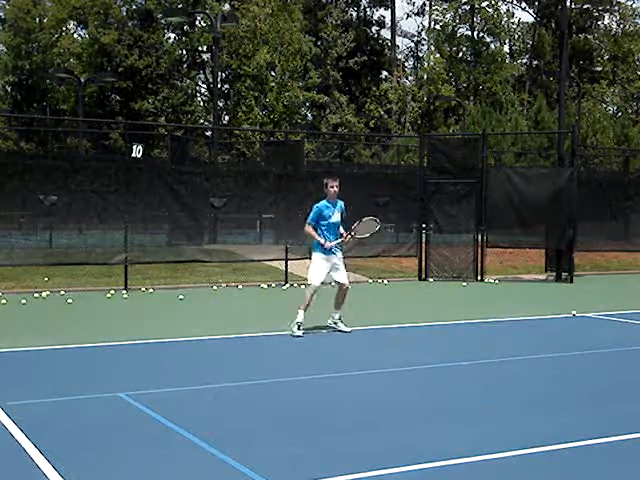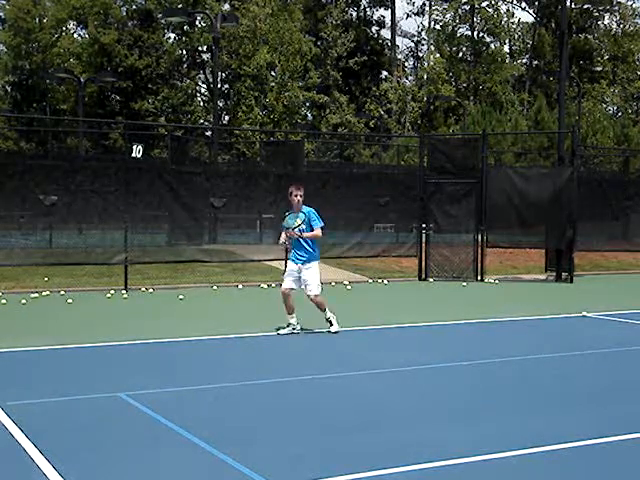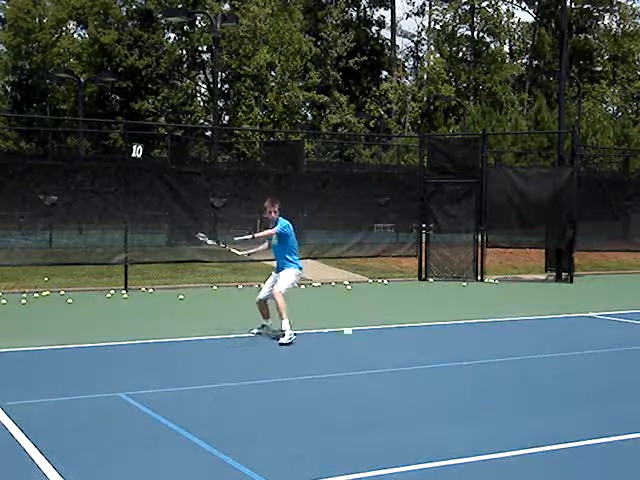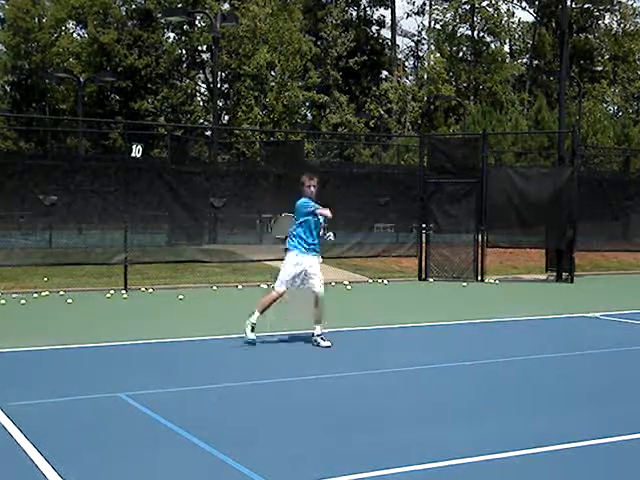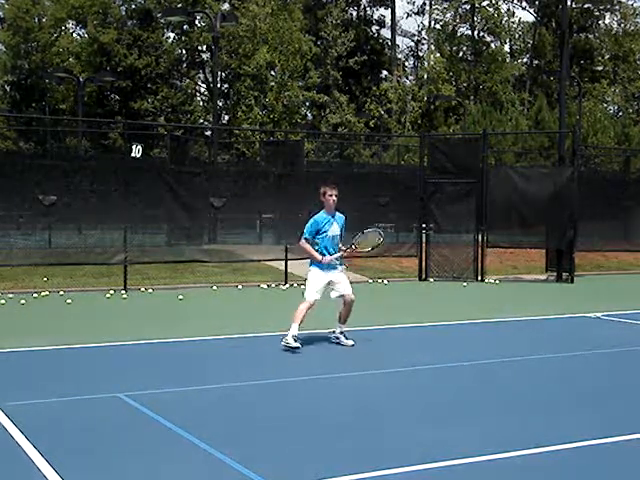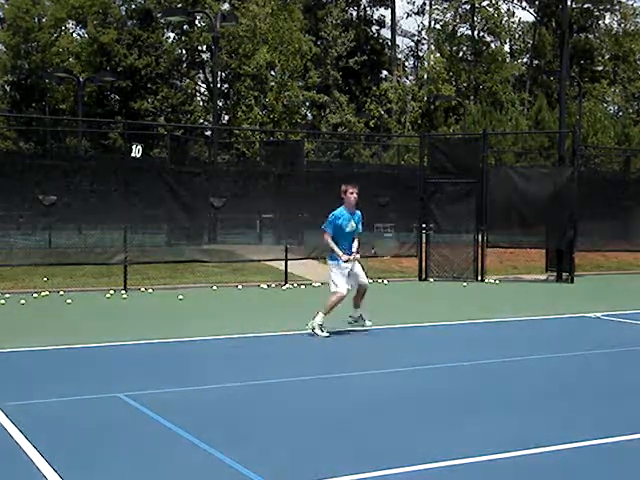
dt=0.5s
person 1, frame 1
left shoulder: (341, 205)
right shoulder: (319, 207)
right elbow: (307, 227)
left wrist: (343, 232)
right wrist: (323, 242)
left hip: (336, 253)
right hip: (321, 254)
left knee: (344, 285)
right knee: (313, 286)
left ankle: (334, 320)
right ankle: (298, 321)
person 1, frame 2
left shoulder: (310, 212)
left elbow: (318, 233)
left wrist: (300, 234)
right wrist: (283, 237)
left hip: (310, 261)
right hip: (294, 260)
left knee: (313, 296)
right knee: (285, 291)
left ankle: (329, 316)
right ankle: (293, 323)
person 1, frame 3
left shoulder: (284, 224)
right shoulder: (271, 226)
left elbow: (271, 233)
left wrist: (252, 236)
right wrist: (249, 252)
left hip: (292, 268)
right hip: (279, 270)
left knee: (277, 292)
right knee: (260, 300)
left ankle: (287, 331)
right ankle: (266, 325)
person 1, frame 4
left shoulder: (318, 210)
right shoulder: (303, 203)
right elbow: (328, 214)
left wrist: (327, 234)
right wrist: (325, 212)
left hip: (313, 256)
right hip: (296, 255)
left knee: (319, 294)
right knee: (279, 292)
left ankle: (317, 333)
right ankle: (252, 322)
person 1, frame 5
left shoulder: (341, 218)
right shoulder: (317, 220)
right elbow: (303, 243)
left wrist: (341, 249)
right wrist: (320, 258)
left hip: (337, 268)
right hip: (318, 268)
left knee: (349, 298)
right knee: (311, 300)
left ankle: (339, 332)
right ankle: (291, 336)
person 1, frame 6
left shoulder: (358, 215)
right shoulder: (336, 215)
left elbow: (355, 236)
right elbow: (327, 237)
left wrist: (354, 251)
right wrist: (340, 254)
left hip: (350, 258)
right hip: (337, 260)
left knee: (364, 284)
right knee: (341, 293)
left ankle: (356, 316)
right ankle: (316, 322)
